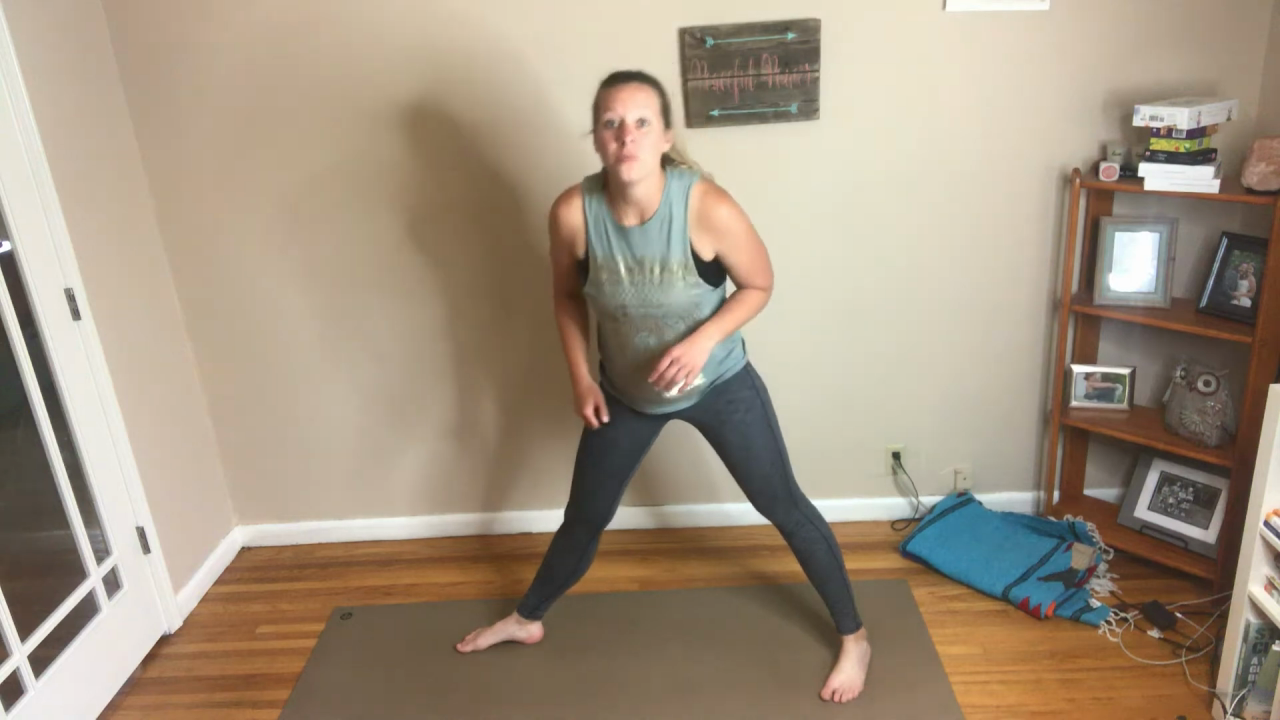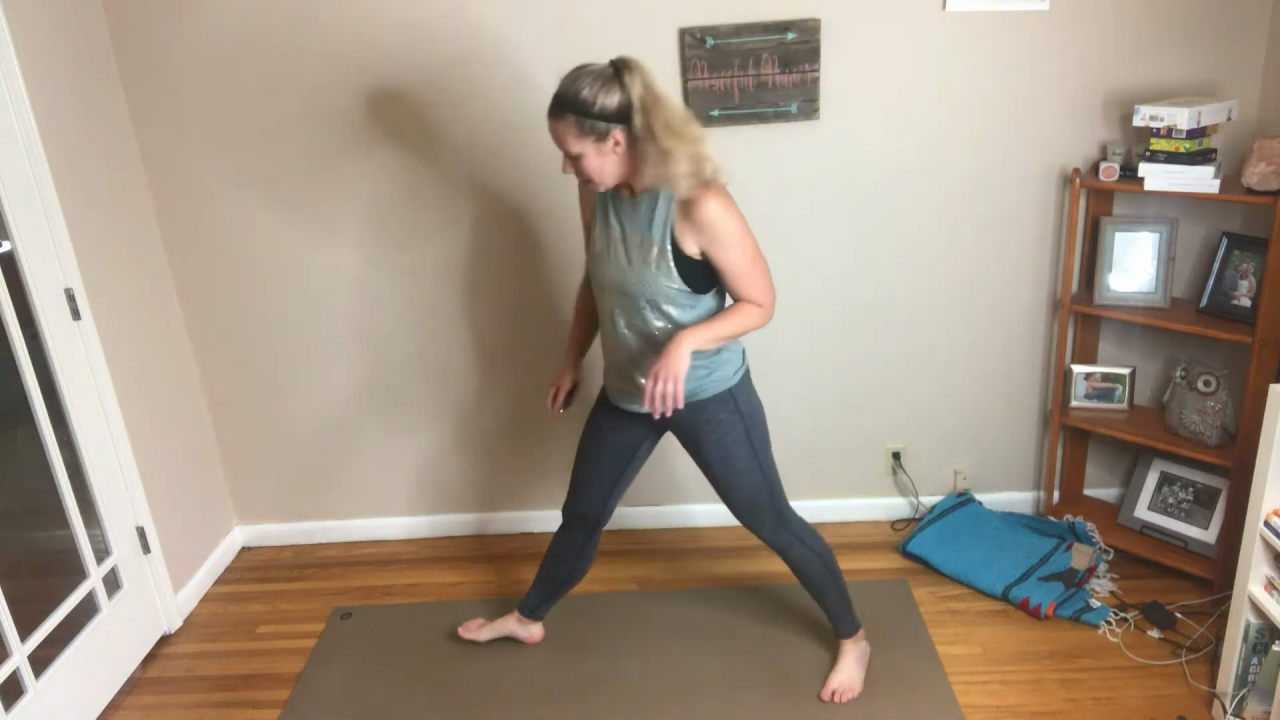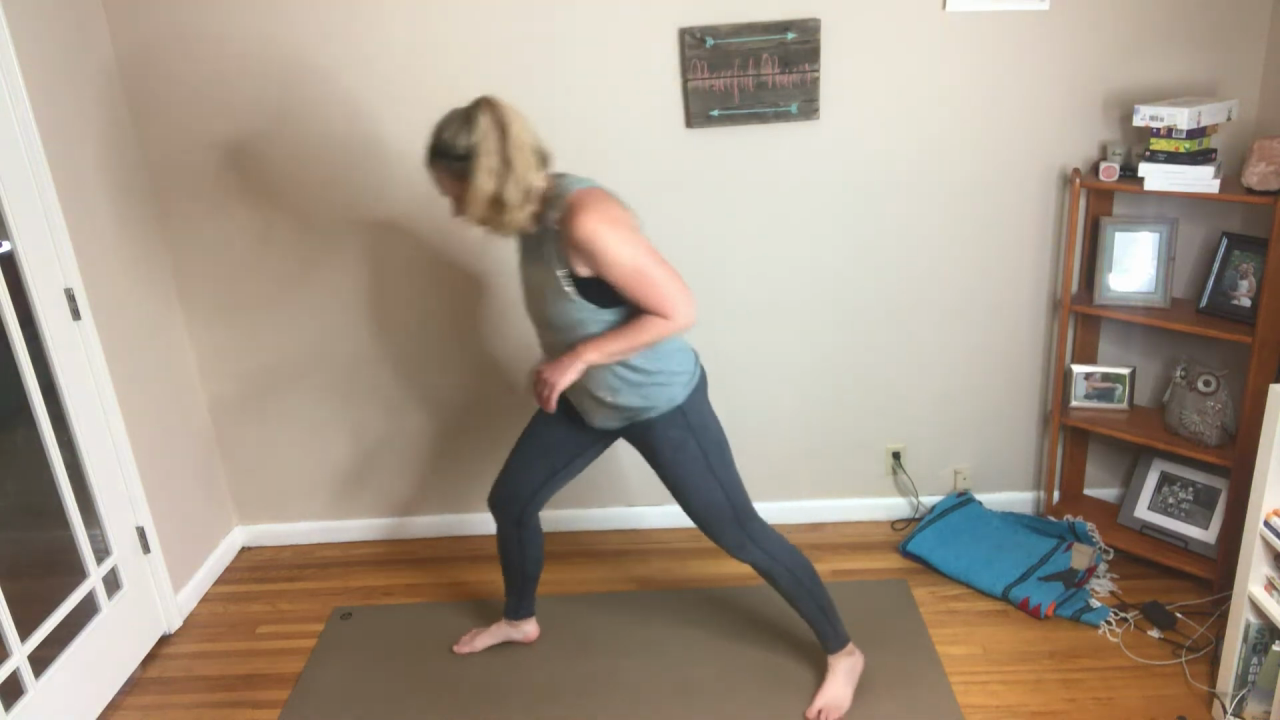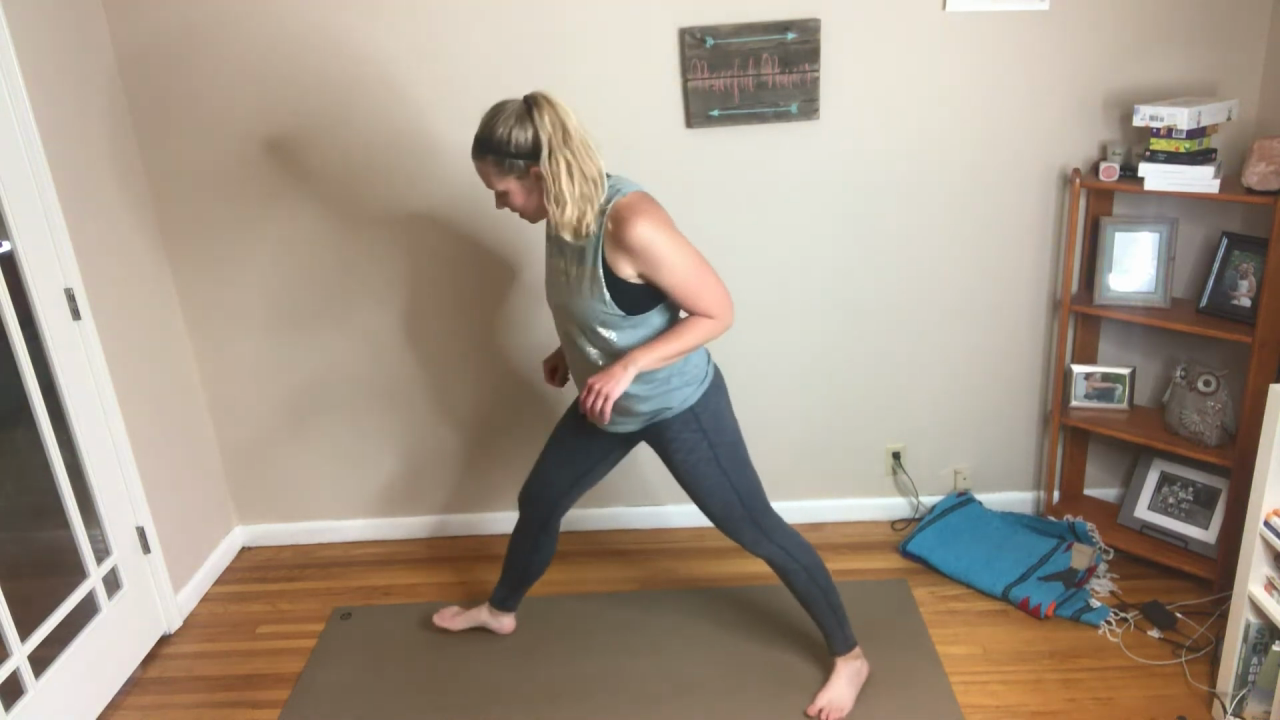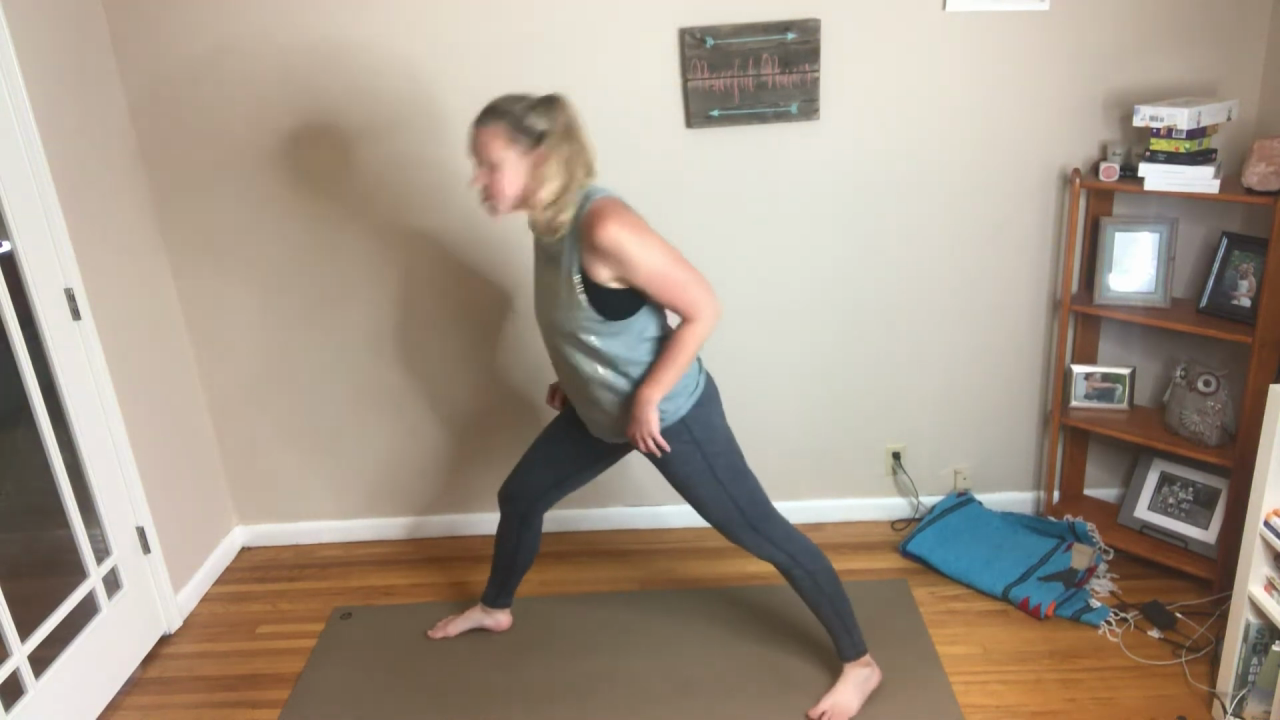
dt=1s
person 1, frame 1
left shoulder: (708, 207)
right shoulder: (572, 212)
left elbow: (758, 284)
right elbow: (567, 295)
left wrist: (702, 341)
right wrist: (581, 378)
left hip: (719, 384)
right hip: (625, 391)
left knee: (785, 508)
right knee: (584, 515)
left ankle: (853, 638)
right ankle: (526, 619)
person 1, frame 2
left shoulder: (699, 201)
right shoulder: (596, 192)
left elbow: (759, 304)
left wrist: (683, 345)
right wrist: (572, 359)
left hip: (710, 395)
right hip: (625, 390)
left knee: (771, 523)
right knee: (582, 513)
left ankle: (852, 639)
right ankle: (528, 619)
person 1, frame 3
left shoulder: (585, 219)
right shoulder: (531, 214)
left elbow: (674, 311)
left wrist: (579, 358)
right wrist: (555, 363)
left hip: (661, 401)
right hip: (587, 399)
left knee: (740, 533)
right knee: (511, 499)
left ankle: (843, 654)
right ankle: (519, 619)
person 1, frame 4
left shoulder: (631, 222)
right shoulder: (564, 212)
left elbow: (716, 313)
left wrist: (628, 366)
right wrist: (571, 351)
left hip: (678, 405)
right hip: (607, 403)
left knee: (756, 530)
right knee: (539, 501)
left ankle: (848, 657)
right ankle: (499, 610)
person 1, frame 5
left shoulder: (605, 226)
right shoulder: (548, 221)
left elbow: (702, 312)
left wrist: (648, 398)
right wrist: (572, 379)
left hip: (669, 414)
right hip: (598, 412)
left knee: (764, 535)
right knee: (519, 496)
left ankle: (860, 664)
right ankle: (494, 609)
